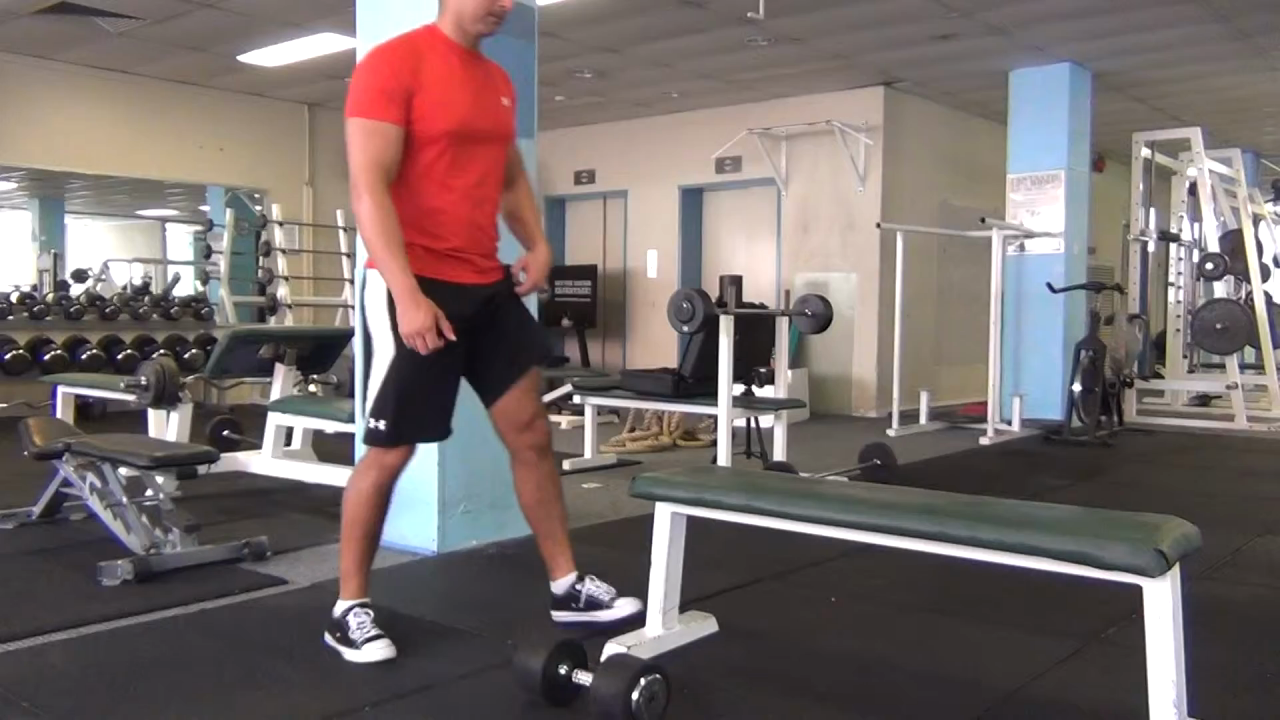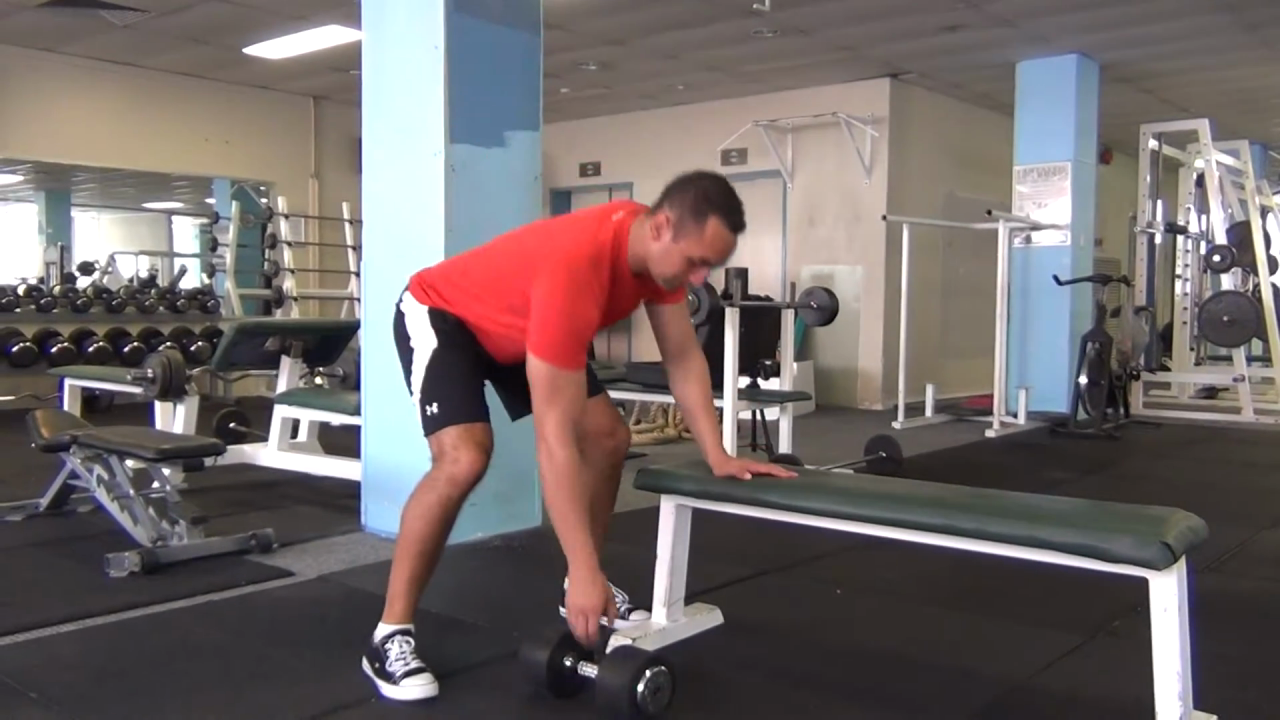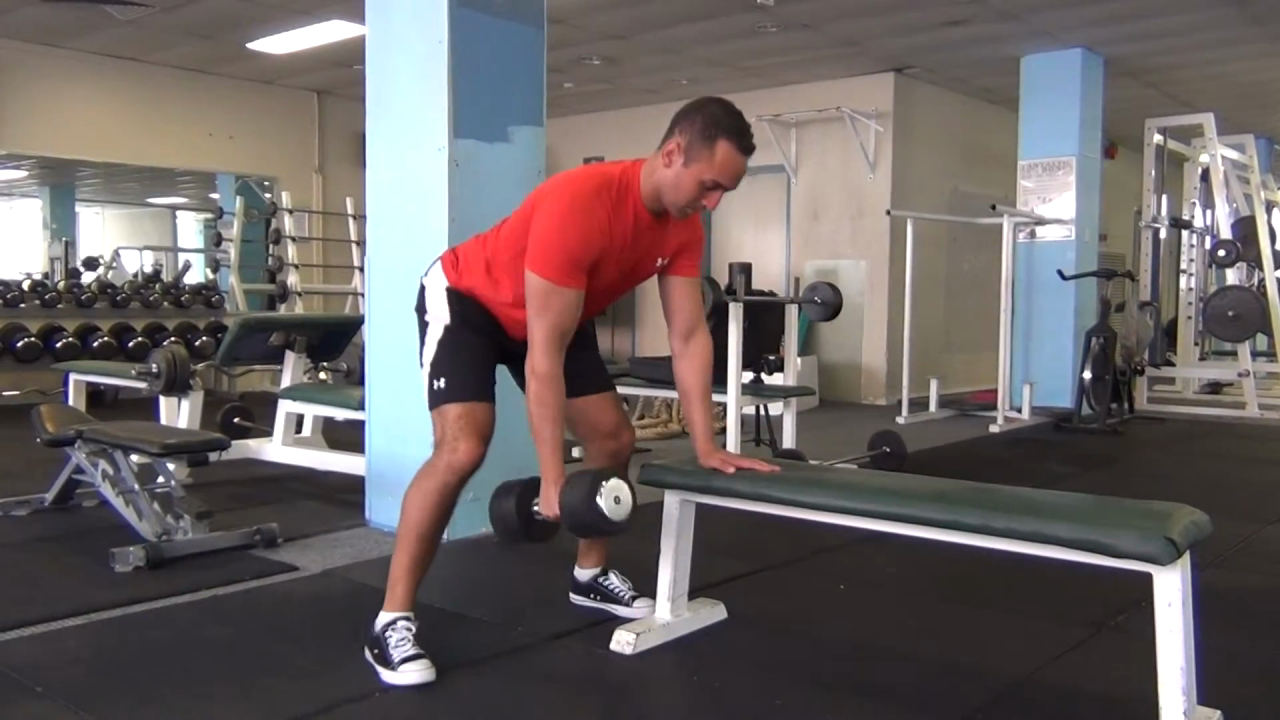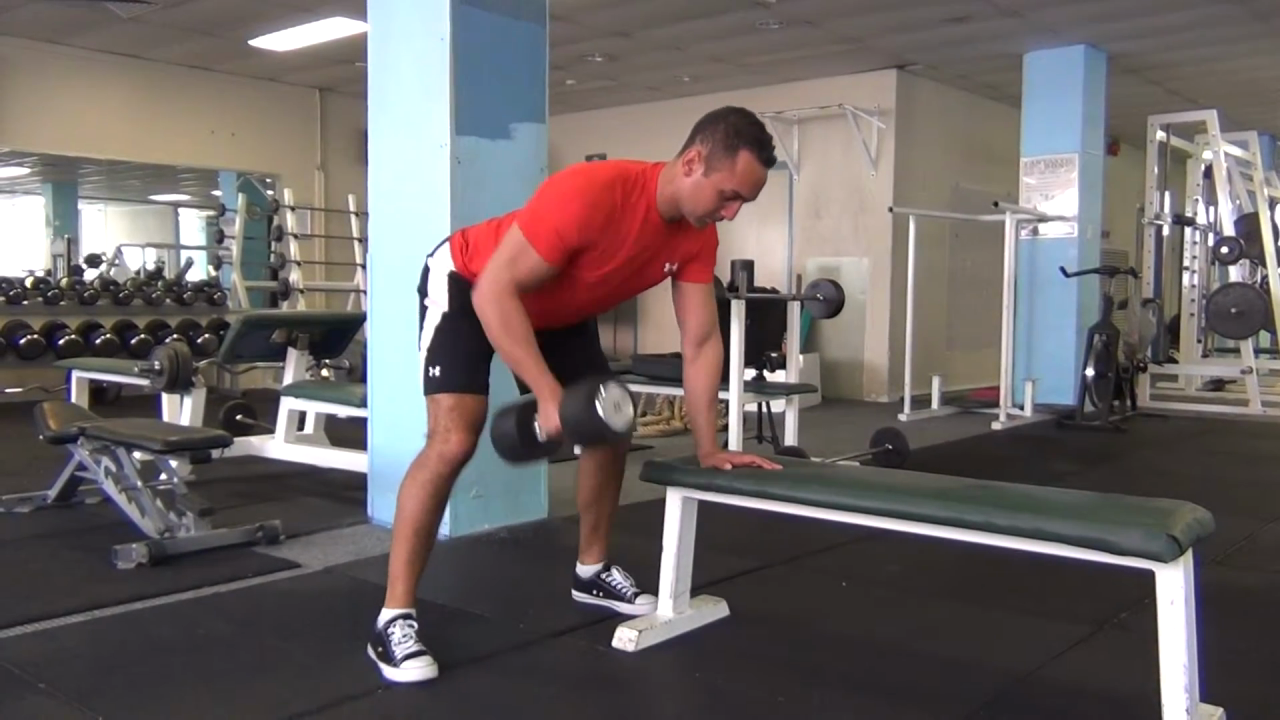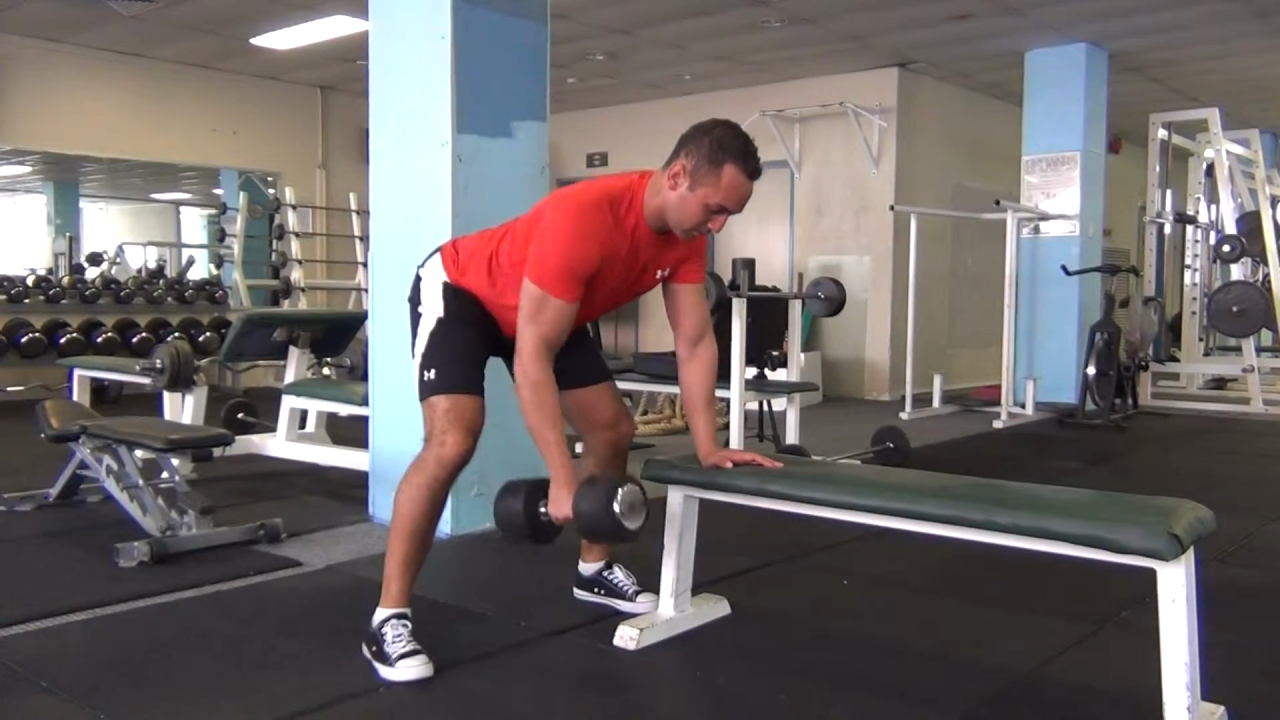
dt=1s
person 1, frame 1
left shoulder: (497, 77)
right shoulder: (392, 65)
left elbow: (512, 175)
right elbow: (369, 187)
left wrist: (538, 246)
right wrist: (405, 292)
left hip: (485, 282)
right hip: (416, 287)
left knee: (530, 428)
right knee: (389, 449)
left ankle: (566, 585)
right ankle: (349, 608)
person 1, frame 2
left shoulder: (657, 243)
right shoulder: (573, 272)
left elbow: (683, 357)
right elbow: (555, 439)
left wrist: (717, 454)
right wrist: (588, 575)
left hip: (514, 327)
right hip: (440, 314)
left knee: (609, 438)
right knee: (463, 459)
left ankle: (576, 588)
right ankle: (391, 633)
person 1, frame 3
left shoulder: (683, 226)
right shoulder: (577, 203)
left elbow: (688, 336)
right elbow: (544, 354)
left wrist: (706, 447)
right wrist: (552, 481)
left hip: (558, 309)
right hip: (465, 298)
left knee: (614, 439)
right knee: (464, 448)
left ankle: (589, 575)
right ankle: (393, 620)
person 1, frame 4
left shoulder: (698, 235)
right shoulder: (593, 193)
left elbow: (701, 340)
right elbow: (493, 292)
left wrist: (707, 447)
right wrist: (547, 397)
left hip: (556, 310)
right hip: (466, 286)
right knee: (453, 441)
left ankle: (591, 571)
right ankle: (395, 617)
person 1, frame 5
left shoulder: (685, 232)
right shoulder: (582, 218)
left elbow: (694, 341)
right elbow: (533, 357)
left wrist: (707, 446)
right wrist: (560, 481)
left hip: (548, 309)
right hip: (458, 293)
left knee: (613, 430)
right knee: (452, 442)
left ankle: (594, 569)
right ankle: (389, 616)
